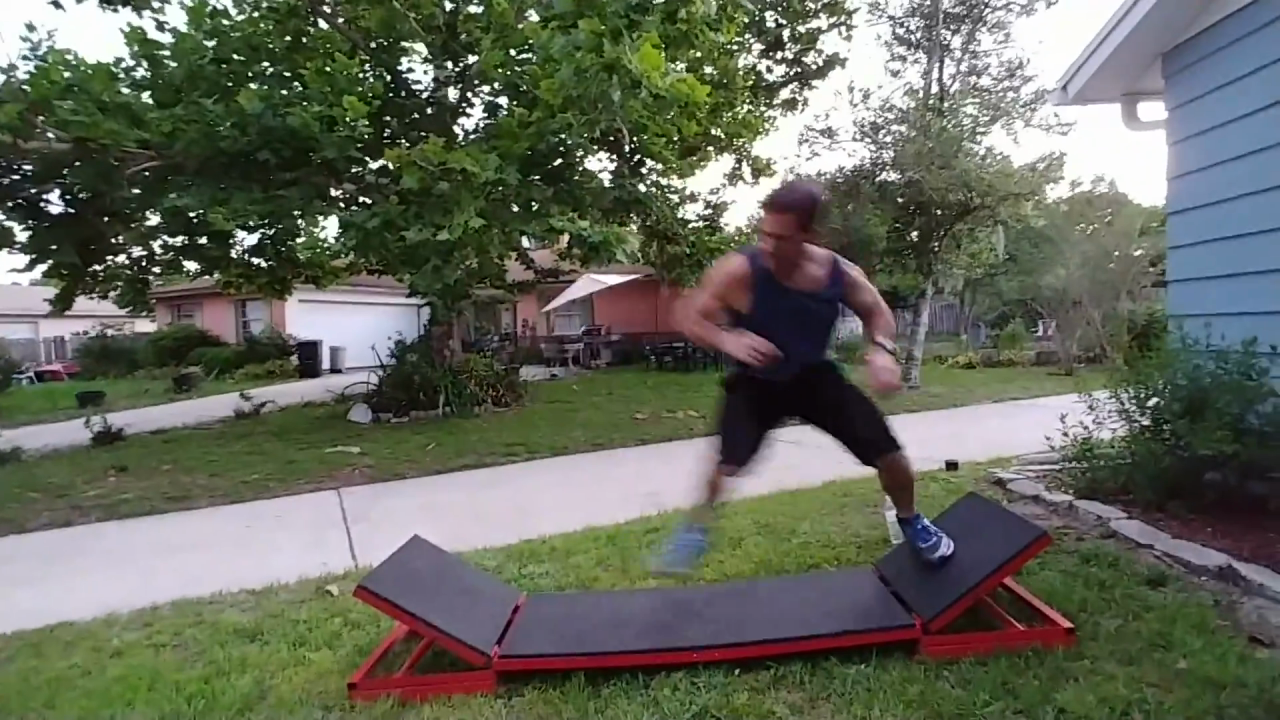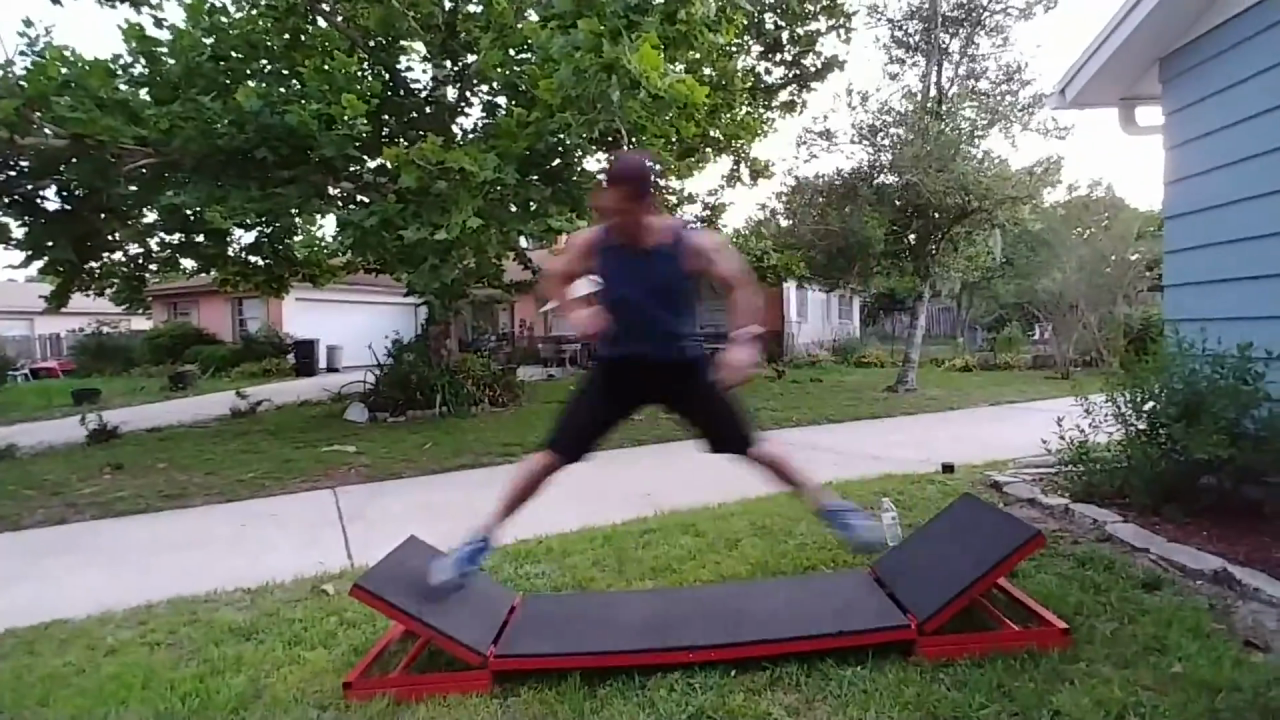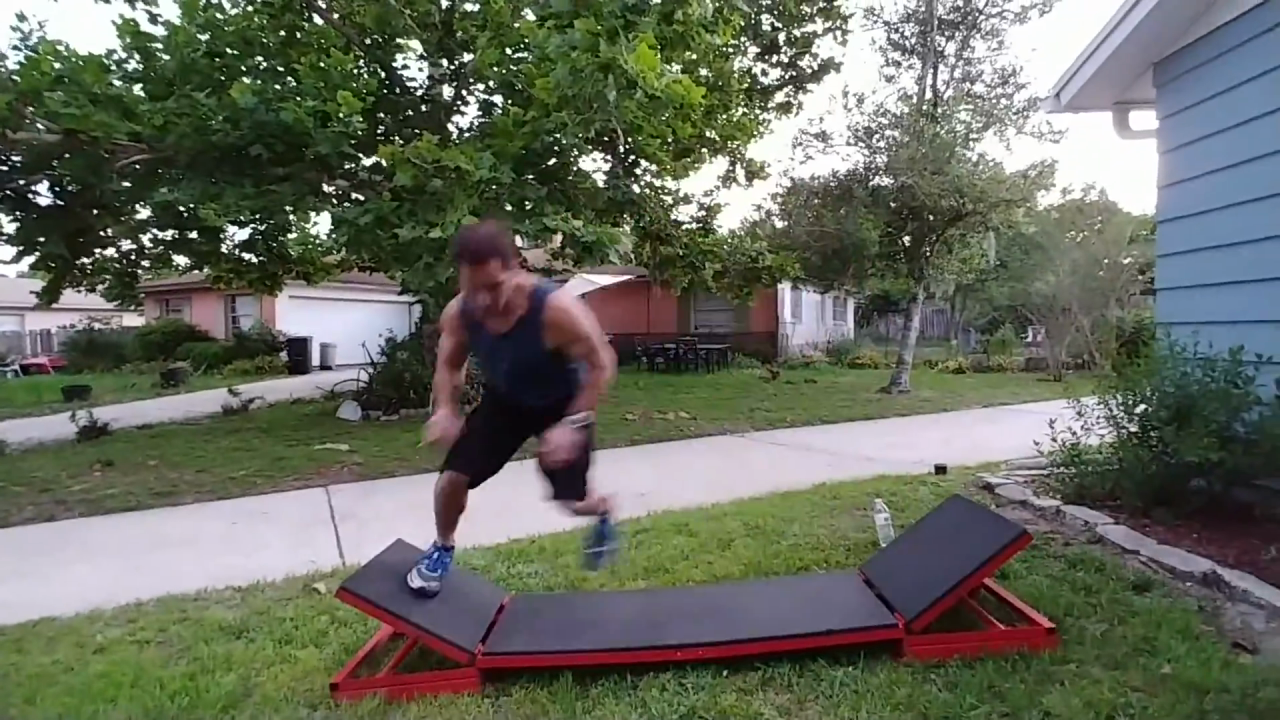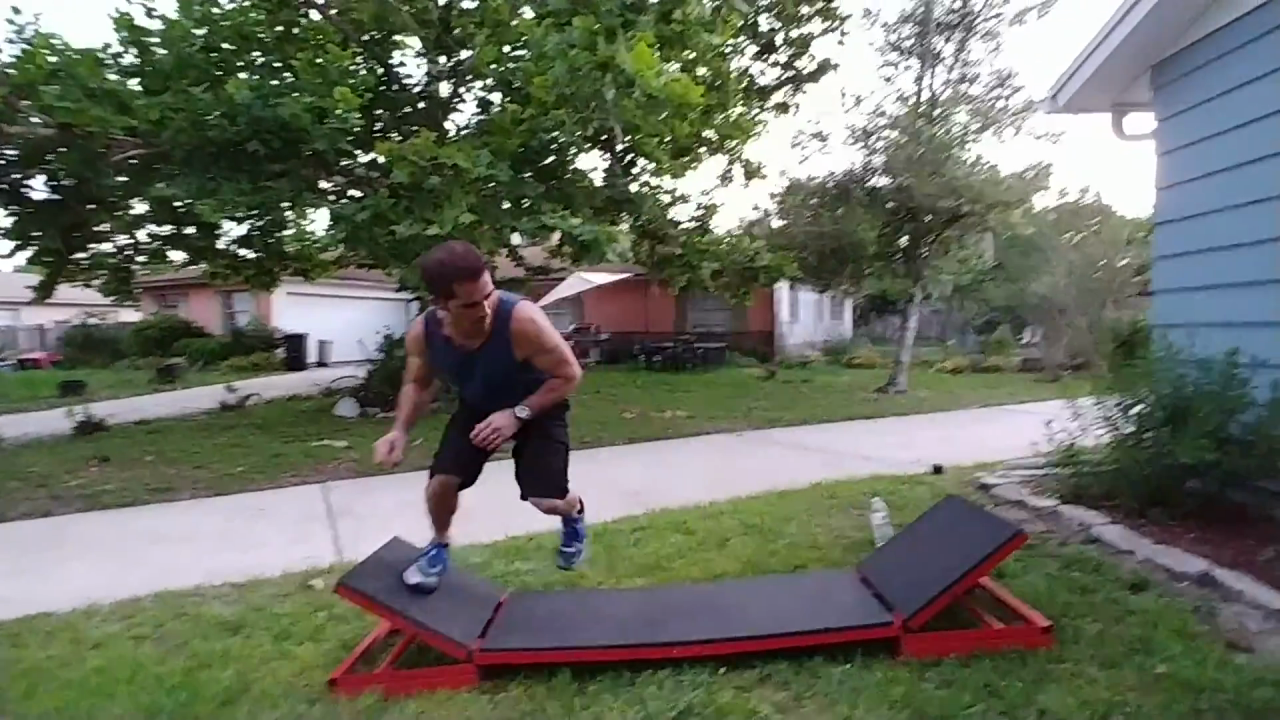
dt=0.2s
person 1, frame 1
left shoulder: (840, 274)
right shoulder: (740, 270)
left elbow: (877, 311)
right elbow: (689, 316)
left wrist: (883, 351)
right wrist: (729, 341)
left hip: (814, 378)
right hip: (755, 383)
left knee: (887, 452)
right knee: (732, 460)
left ankle: (911, 522)
right ankle: (697, 525)
person 1, frame 2
left shoulder: (691, 243)
right shoulder: (593, 241)
left elbow: (743, 285)
right elbow: (552, 278)
left wrist: (745, 338)
right wrist: (574, 310)
left hip: (680, 367)
right hip: (618, 368)
left knee: (746, 445)
right knee: (553, 455)
left ankle: (831, 507)
right ankle: (484, 537)
person 1, frame 3
left shoulder: (556, 308)
right shoulder: (458, 313)
left elbow: (602, 365)
right elbow: (449, 362)
left wrist: (574, 424)
right wrist: (445, 409)
left hip: (561, 403)
right hip: (504, 402)
left knee: (571, 501)
right knee: (453, 478)
left ankle: (601, 511)
right ankle: (442, 548)
person 1, frame 4
left shoulder: (521, 319)
right shoulder: (425, 332)
left elbow: (569, 374)
right elbow: (417, 382)
left wrist: (517, 414)
right wrist: (400, 430)
left hip: (534, 407)
right hip: (476, 407)
left knee: (547, 499)
right knee: (444, 480)
left ankle: (573, 512)
right ankle: (439, 546)
